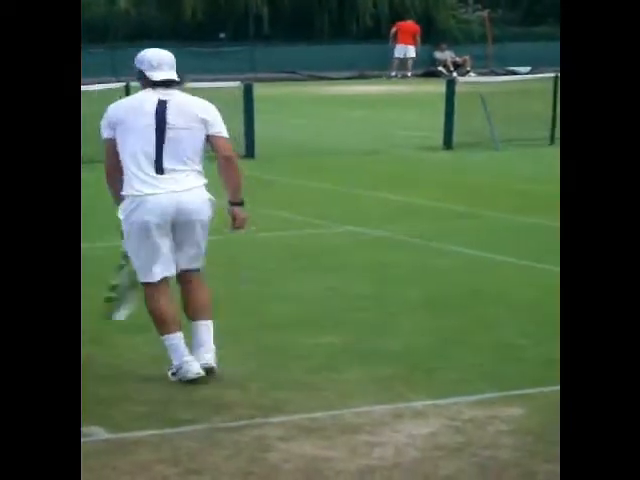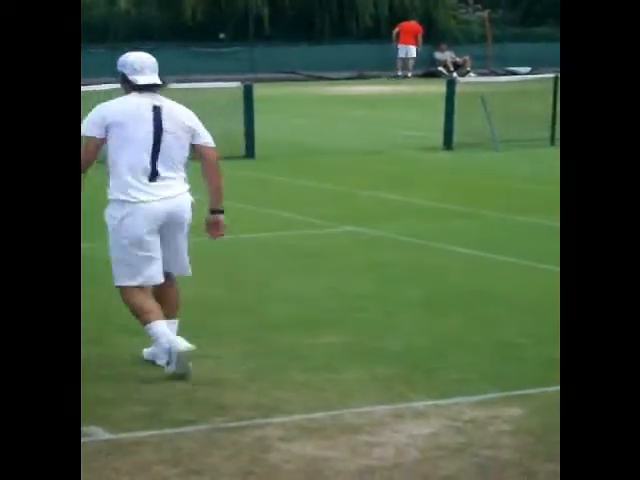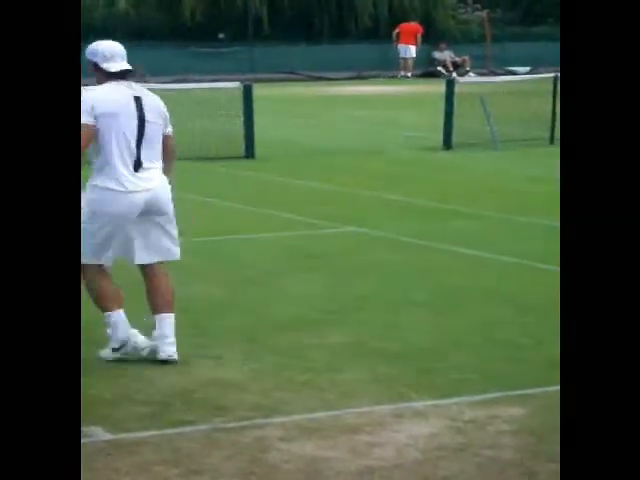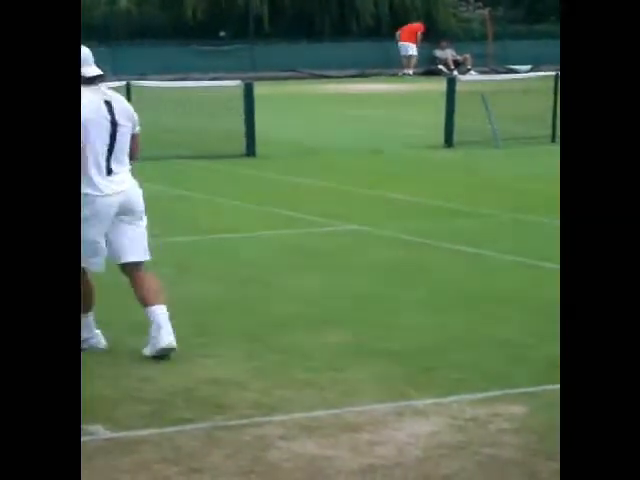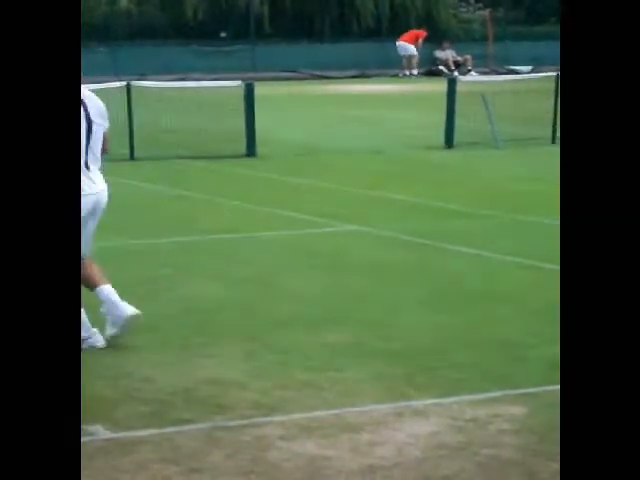
dt=0.2s
person 1, frame 1
left shoulder: (118, 111)
right shoulder: (202, 107)
left elbow: (112, 167)
right elbow: (227, 156)
left wrist: (119, 200)
right wrist: (237, 203)
left hip: (144, 203)
right hip: (193, 199)
left knee: (155, 283)
right knee: (191, 274)
left ankle: (183, 362)
right ankle: (204, 351)
person 1, frame 2
left shoulder: (106, 111)
right shoulder: (184, 114)
left elbow: (84, 159)
right elbow: (211, 163)
right wrist: (216, 210)
left hip: (132, 208)
right hip: (177, 203)
left knee: (133, 287)
right knee: (165, 276)
left ankle: (171, 344)
right ankle: (166, 346)
person 1, frame 3
left shoulder: (90, 98)
right shoulder: (154, 101)
left elbow: (82, 144)
right elbow: (169, 153)
left hip: (113, 195)
right hip: (156, 190)
left knee: (92, 265)
right knee: (154, 266)
left ankle: (123, 335)
right ankle: (166, 341)
person 1, frame 4
left shoulder: (80, 106)
right shoulder: (121, 103)
left elbow: (79, 155)
left hip: (91, 197)
right hip: (127, 191)
left knee: (80, 269)
right knee: (135, 267)
left ankle: (87, 334)
right ankle: (162, 331)
person 1, frame 5
right shoulder: (92, 100)
left hip: (83, 195)
right hip: (96, 191)
left knee: (81, 260)
right knee: (82, 259)
left ankle: (86, 334)
right ankle: (116, 307)
